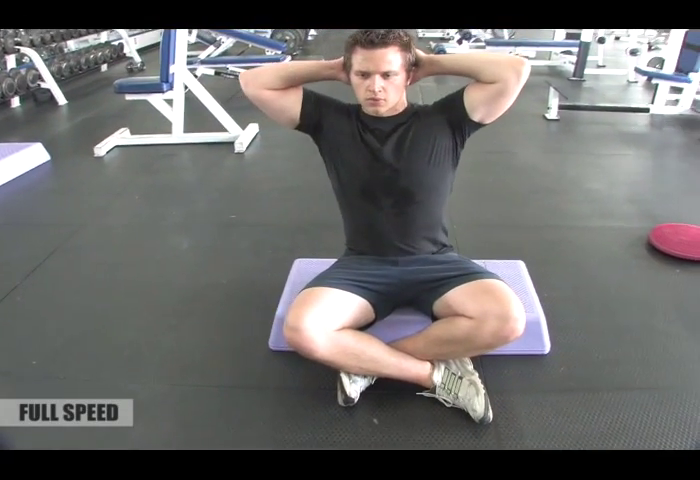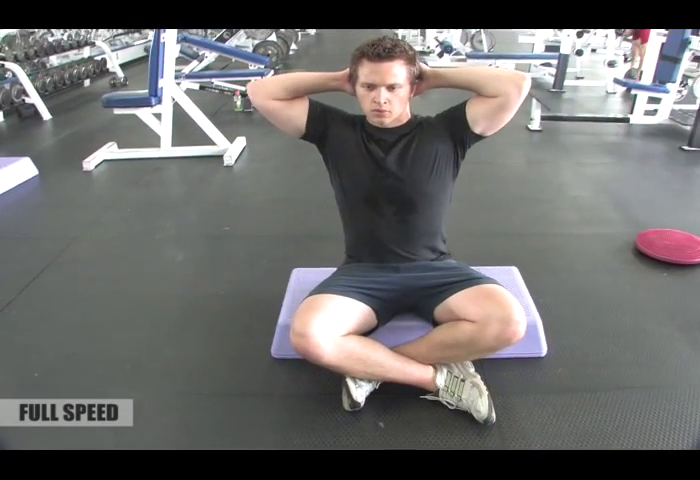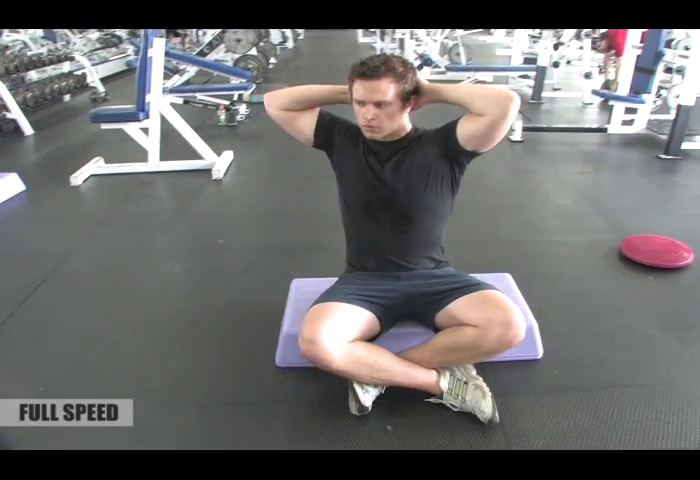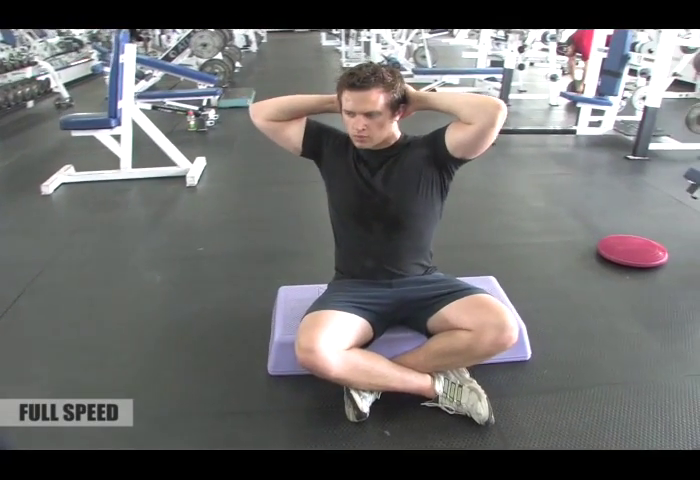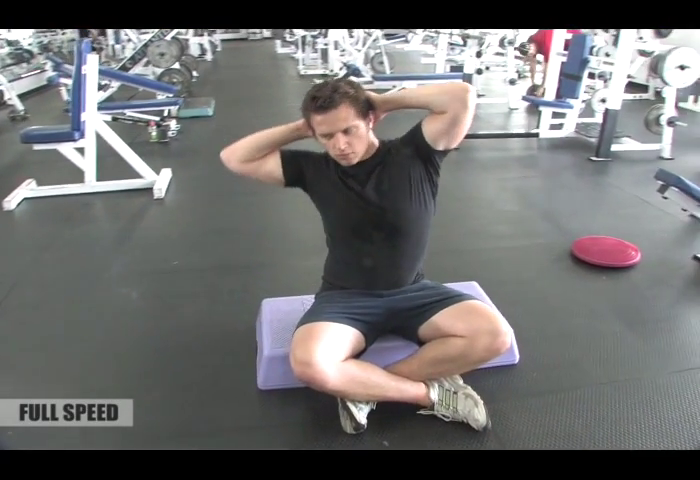
dt=0.4s
person 1, frame 1
left shoulder: (443, 121)
right shoulder: (331, 120)
left elbow: (515, 72)
right elbow: (254, 82)
left wrist: (432, 63)
right wrist: (330, 68)
left hip: (434, 263)
right hip: (363, 265)
left knee: (507, 319)
right knee: (301, 330)
left ankle: (364, 360)
right ankle: (436, 375)
person 1, frame 2
left shoulder: (445, 132)
right shoulder: (336, 130)
left elbow: (516, 86)
right elbow: (261, 93)
left wrist: (436, 76)
right wrist: (336, 79)
left hip: (433, 269)
right hip: (363, 272)
left knee: (508, 323)
right knee: (307, 337)
left ankle: (369, 365)
right ankle: (438, 378)
person 1, frame 3
left shoulder: (443, 146)
right shoulder: (342, 139)
left elbow: (505, 105)
right elbow: (275, 103)
left wrist: (434, 91)
right wrist: (341, 92)
left hip: (432, 277)
right hip: (365, 280)
left knee: (508, 325)
right knee: (315, 343)
left ankle: (373, 371)
right ankle: (441, 381)
person 1, frame 4
left shoulder: (431, 153)
right shoulder: (330, 149)
left elbow: (493, 114)
right elbow: (261, 114)
left wrist: (422, 98)
right wrist: (328, 102)
left hip: (422, 284)
right hip: (355, 288)
left knee: (501, 329)
right knee: (312, 351)
left ankle: (370, 377)
right ankle: (435, 386)
person 1, frame 5
left shoulder: (414, 154)
right shoulder: (314, 168)
left elbow: (462, 97)
right elbow: (234, 159)
left wrist: (389, 100)
right wrist: (297, 130)
left hip: (412, 292)
right hip: (345, 297)
left knee: (494, 335)
right knee: (308, 364)
left ankle: (364, 387)
right ankle: (429, 393)
